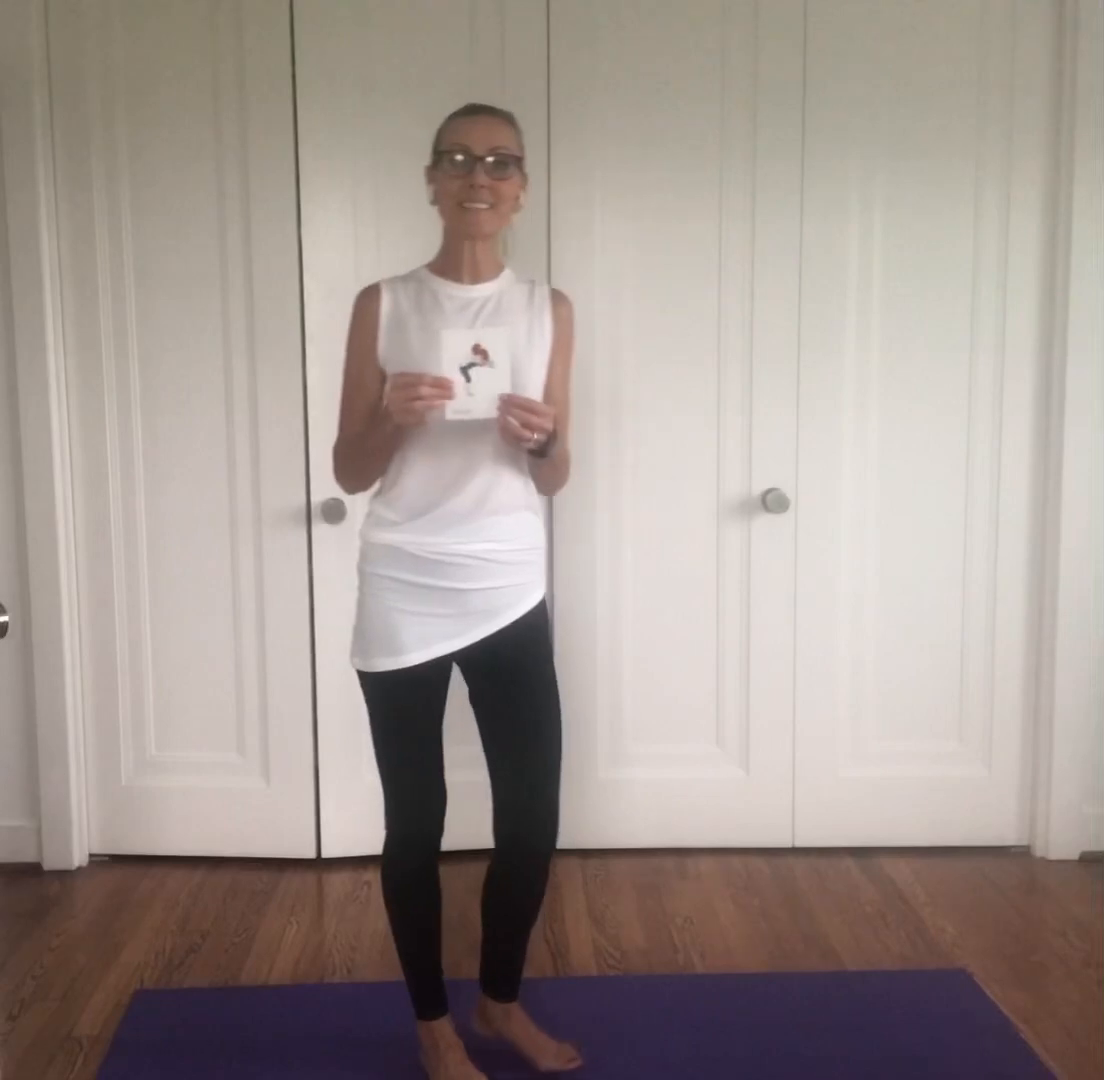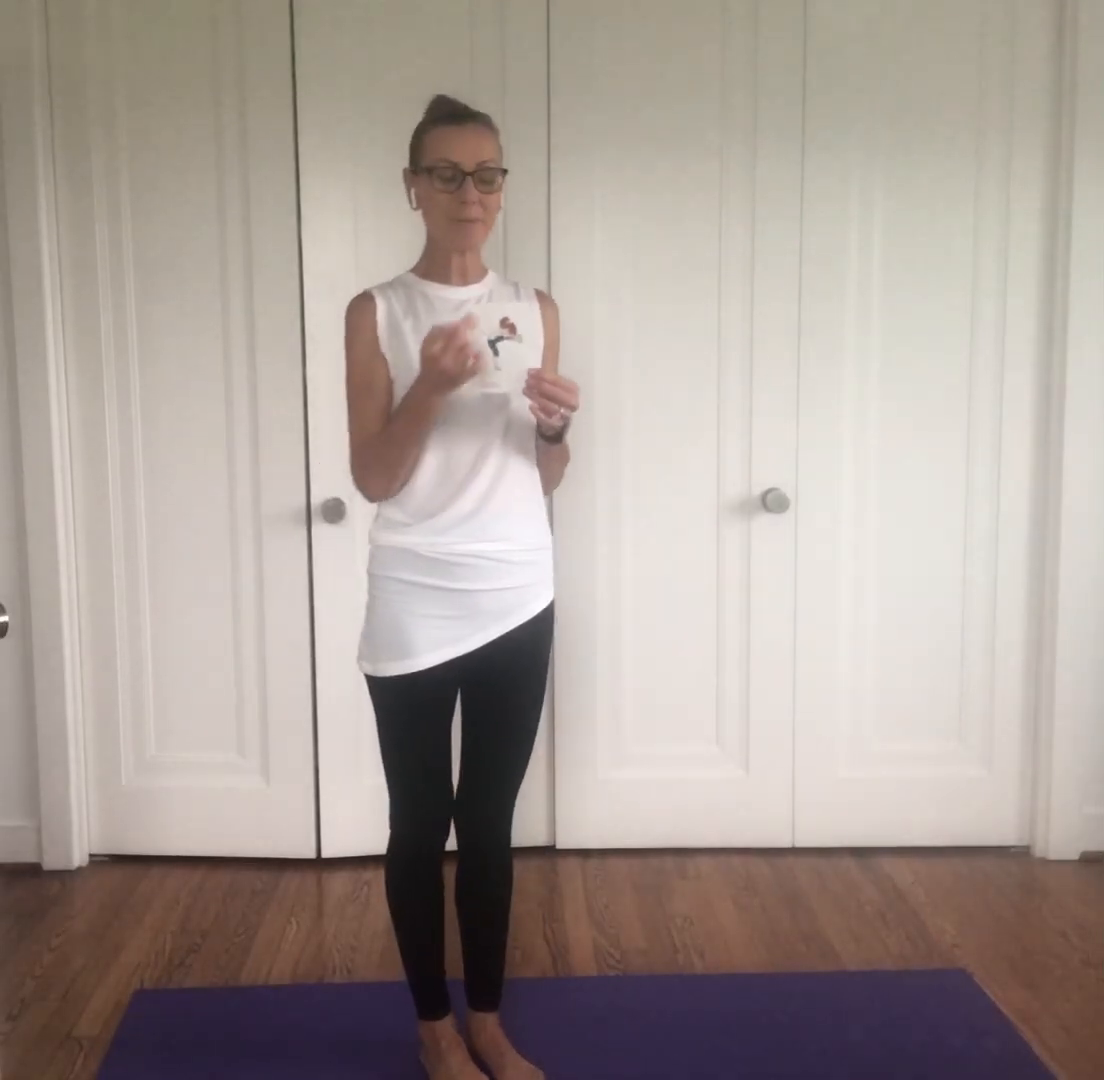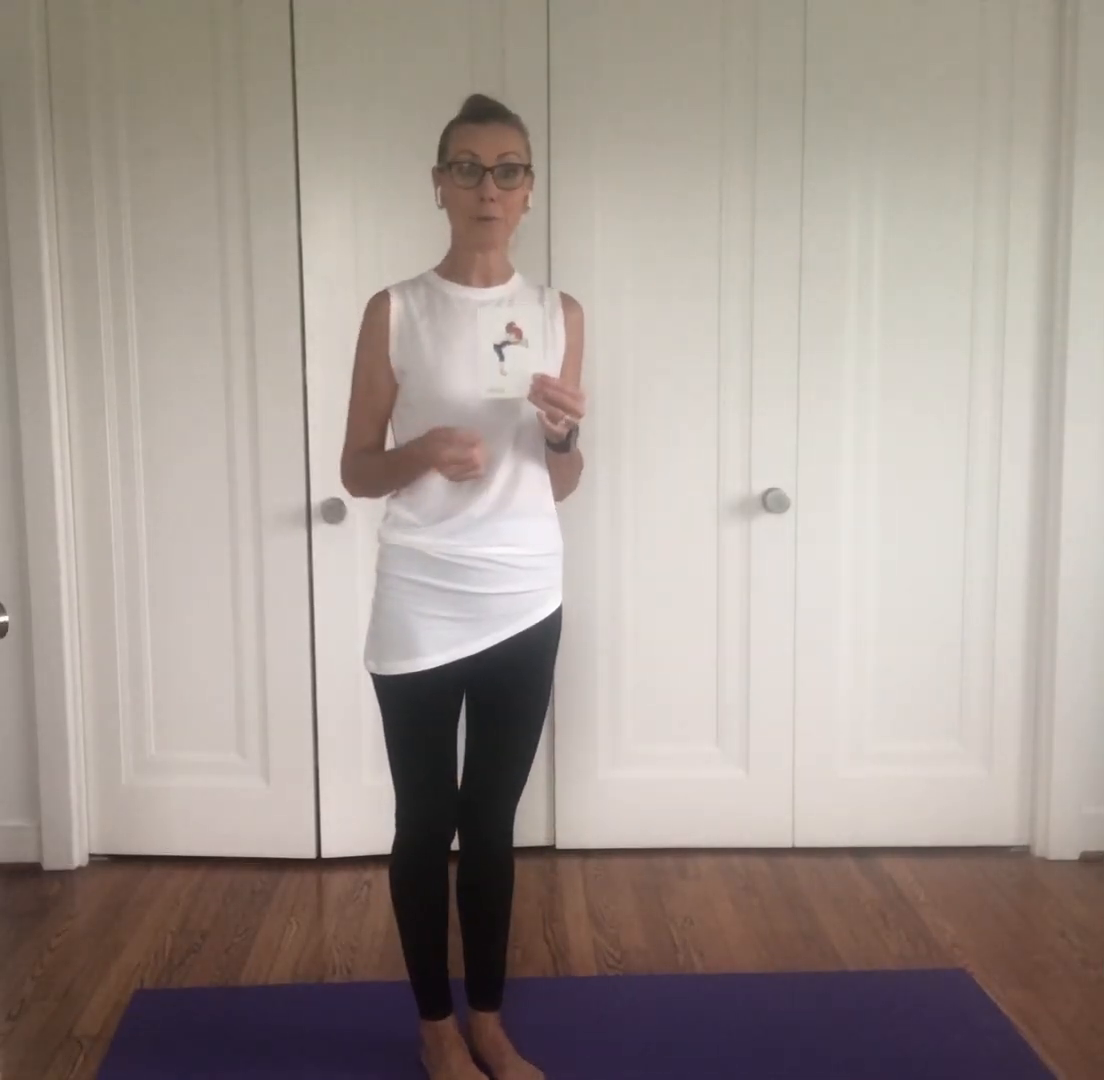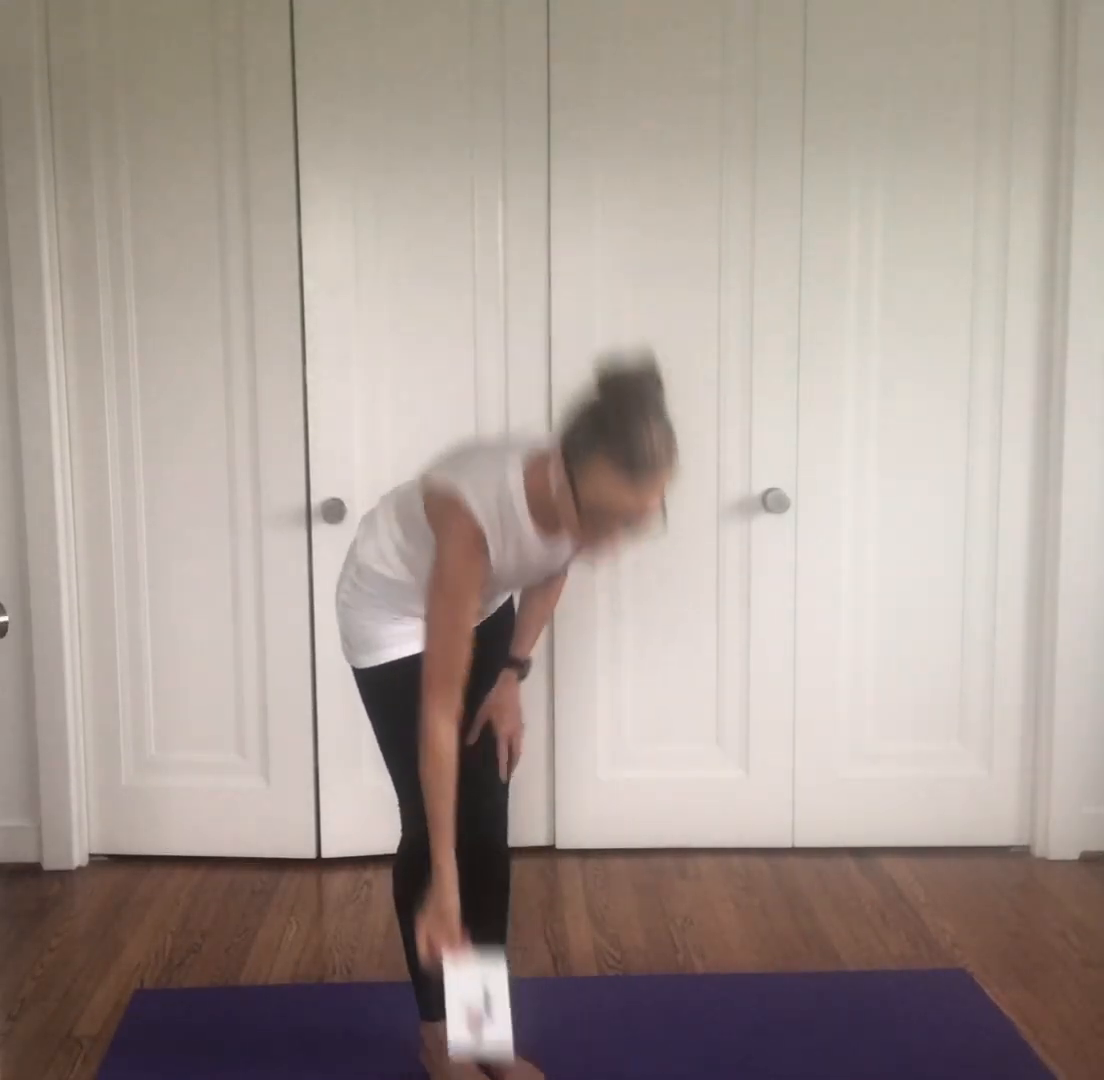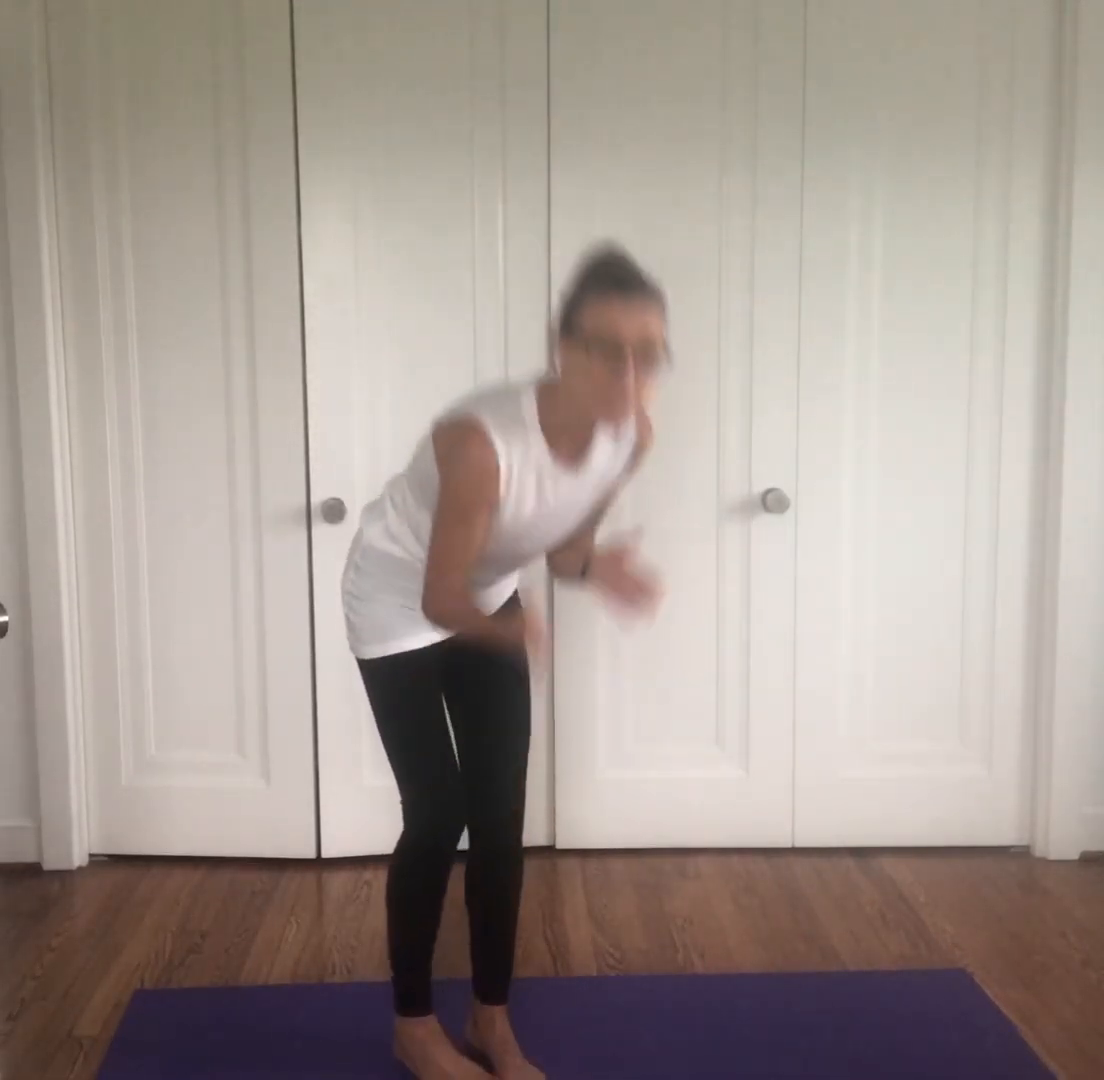
dt=1s
person 1, frame 1
left shoulder: (548, 310)
right shoulder: (382, 305)
left elbow: (555, 477)
right elbow: (349, 473)
left wrist: (540, 441)
right wrist: (393, 417)
left hip: (510, 598)
right hip: (404, 602)
left knee: (532, 815)
right knee: (415, 822)
left ankle: (501, 1001)
person 1, frame 2
left shoulder: (533, 310)
right shoulder: (375, 313)
left elbow: (546, 479)
right elbow: (373, 478)
left wrist: (552, 426)
right wrist: (432, 384)
left hip: (517, 601)
right hip: (414, 606)
left knee: (489, 821)
right knee: (420, 823)
person 1, frame 3
left shoulder: (559, 314)
right shoulder: (394, 312)
left elbow: (563, 484)
right elbow: (356, 471)
left wrist: (561, 434)
right wrist: (422, 453)
left hip: (525, 606)
right hip: (421, 610)
left knee: (492, 821)
right knee: (426, 824)
person 1, frame 4
left shoulder: (608, 493)
right shoulder: (472, 509)
right elbow: (439, 707)
left wrist: (511, 672)
right wrist: (441, 888)
left hip: (479, 611)
right hip: (390, 607)
left knee: (487, 820)
right knee: (431, 824)
person 1, frame 5
left shoulder: (630, 430)
right shoulder: (483, 441)
left elbow: (566, 542)
right elbow: (438, 603)
left wrist: (597, 571)
right wrist: (511, 628)
left hip: (486, 597)
right hip: (397, 602)
left knee: (502, 822)
right knee: (438, 818)
